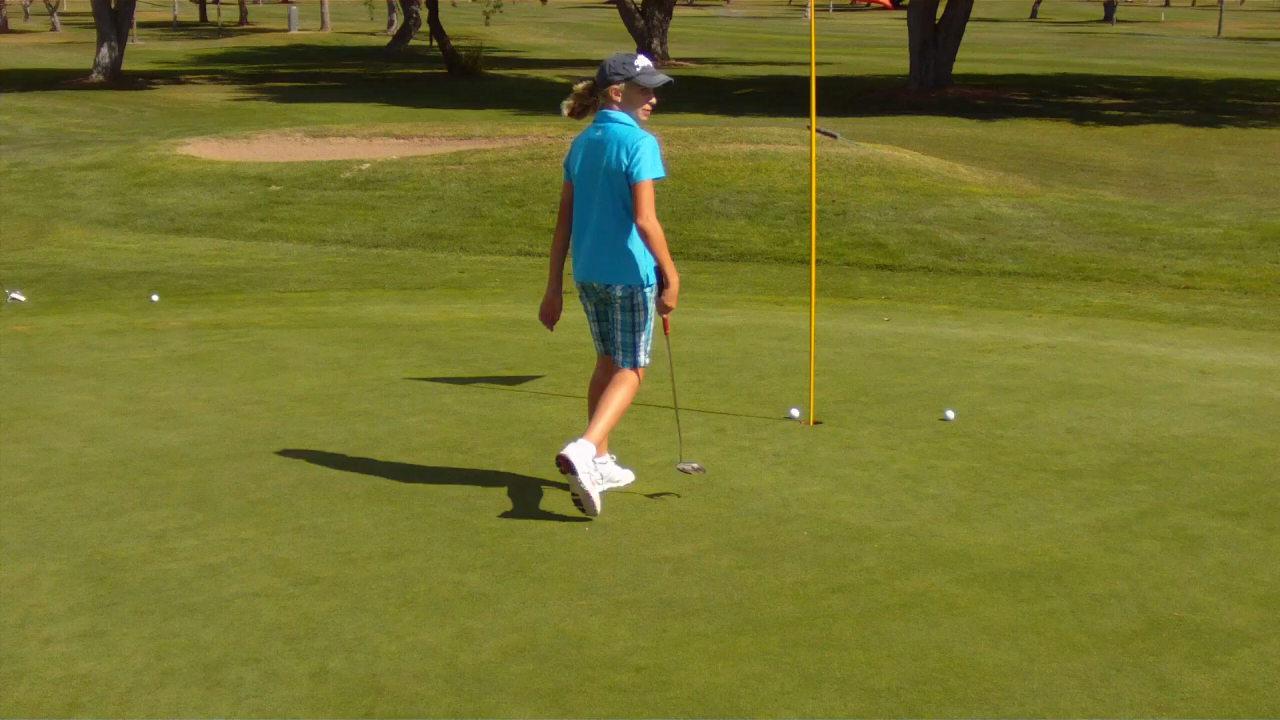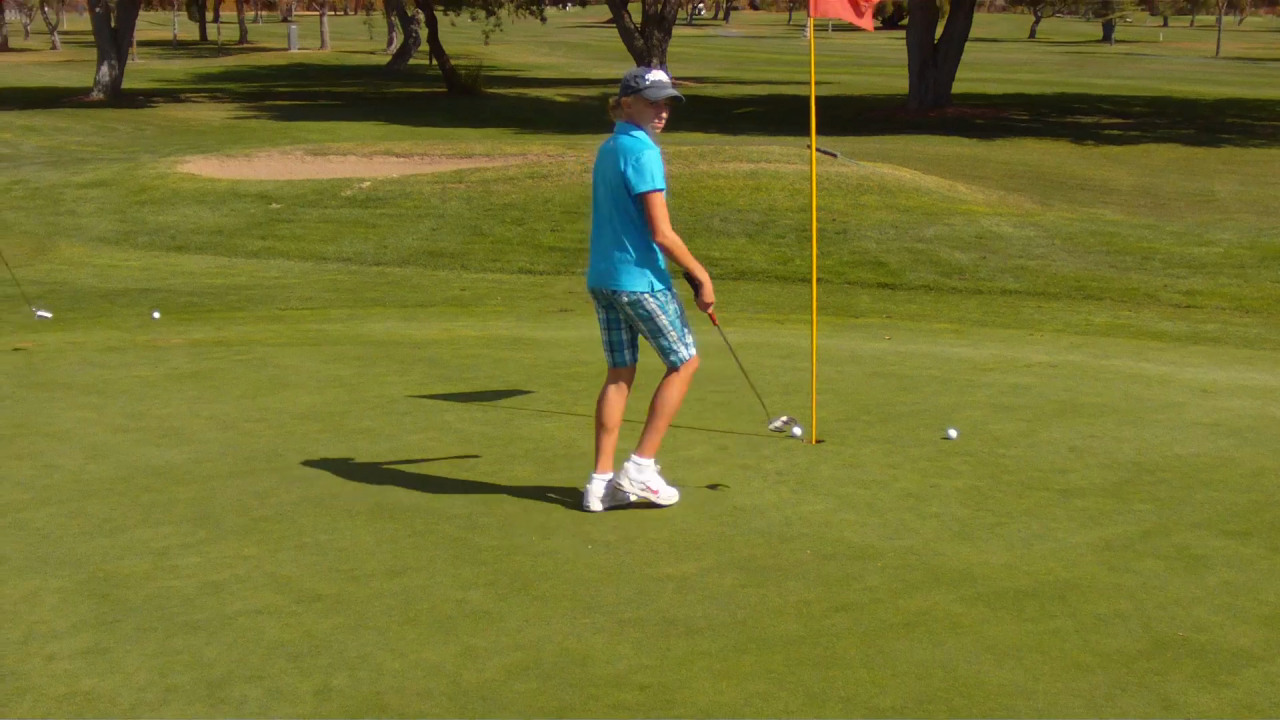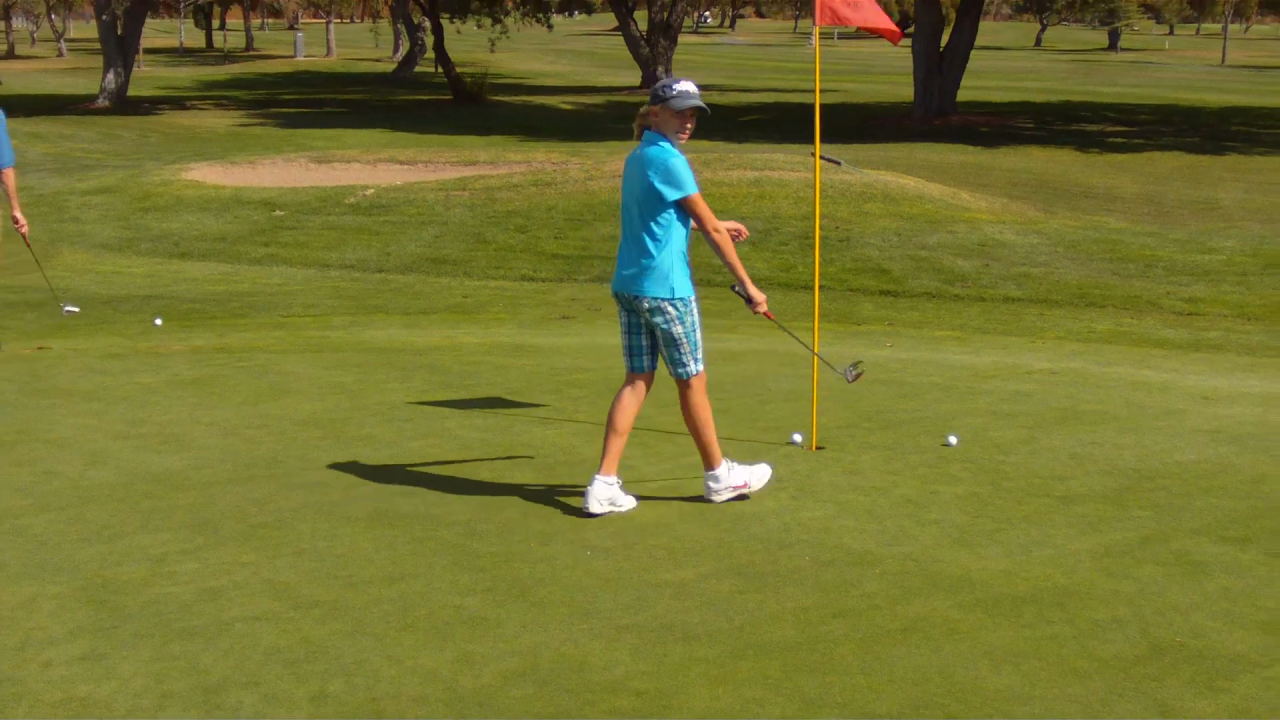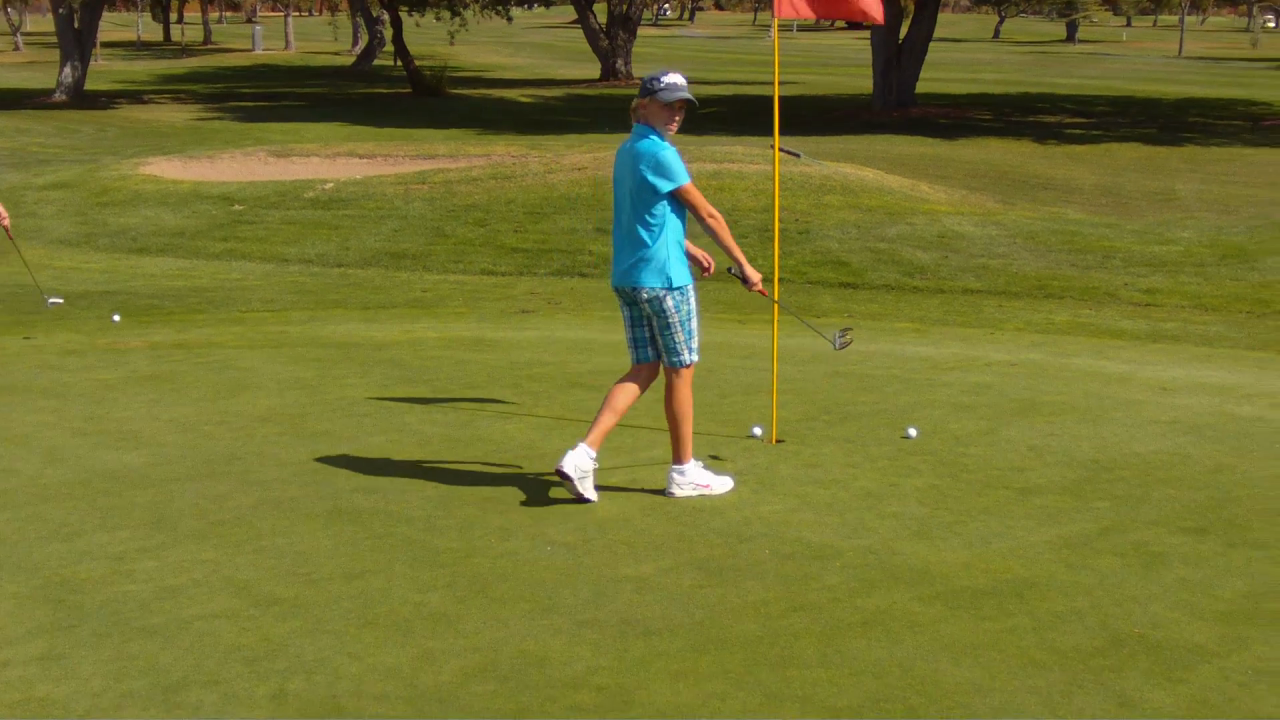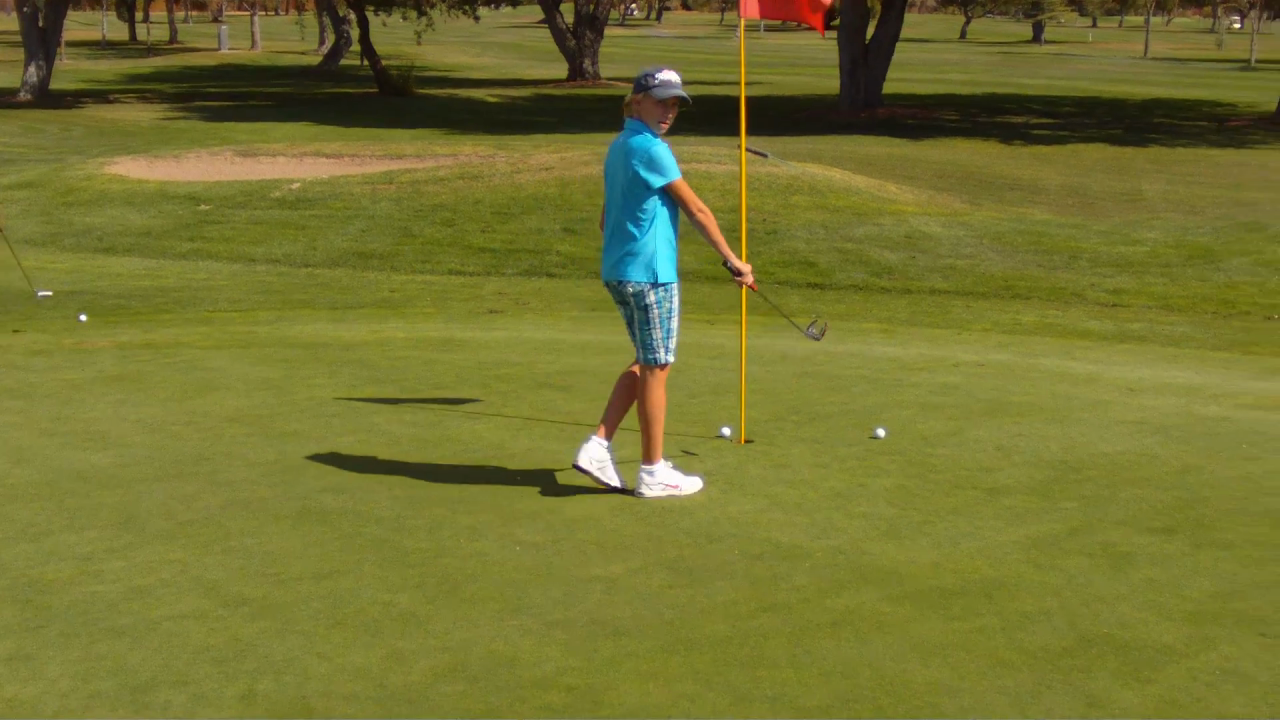
dt=0.2s
person 1, frame 1
left shoulder: (582, 142)
right shoulder: (641, 142)
left elbow: (564, 222)
right elbow: (646, 221)
left wrist: (554, 286)
right wrist: (670, 276)
left hip: (589, 272)
right hip: (628, 272)
left knee: (609, 360)
right knee: (629, 371)
left ankle: (600, 464)
right ankle: (584, 450)
person 1, frame 2
left shoulder: (608, 149)
right shoulder: (642, 152)
right elbow: (661, 232)
right wrist: (702, 279)
left hip: (604, 278)
right hip: (641, 280)
left knee: (620, 375)
right knee: (683, 363)
left ankle: (602, 481)
right ankle: (640, 464)
person 1, frame 3
left shoulder: (638, 157)
right shoulder: (668, 161)
right elbow: (711, 229)
left wrist: (719, 226)
right wrist: (747, 283)
left hip: (630, 284)
right hip: (665, 288)
left knee: (637, 380)
right knee: (692, 380)
left ankle: (604, 484)
right ankle: (719, 474)
person 1, frame 4
left shoulder: (628, 150)
right shoulder: (658, 153)
right elbow: (707, 214)
left wrist: (689, 248)
right wrist: (744, 265)
left hip: (629, 276)
right hip: (664, 277)
left knee: (643, 369)
right knee: (680, 371)
left ankle: (583, 453)
right ankle: (683, 470)
person 1, frame 5
left shoulder: (620, 145)
right shoulder: (650, 149)
right elbow: (697, 210)
right wrist: (733, 259)
left hip: (620, 270)
right hip: (650, 274)
left knee: (643, 365)
right knee: (656, 369)
left ankle: (598, 446)
right ankle: (653, 471)
